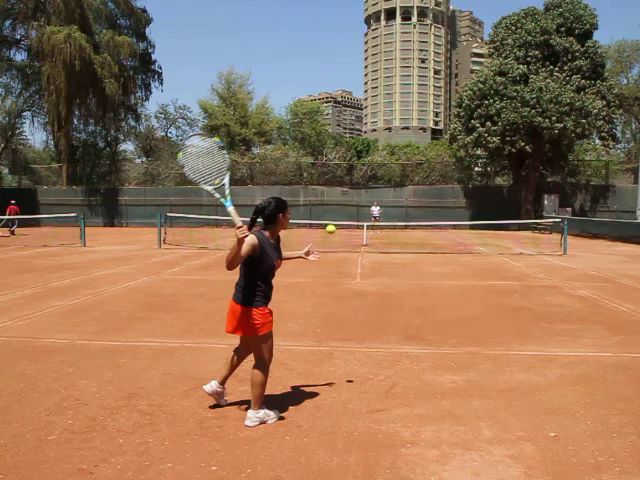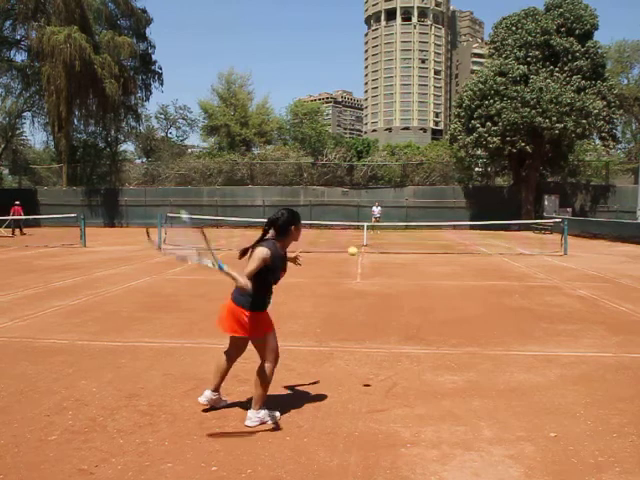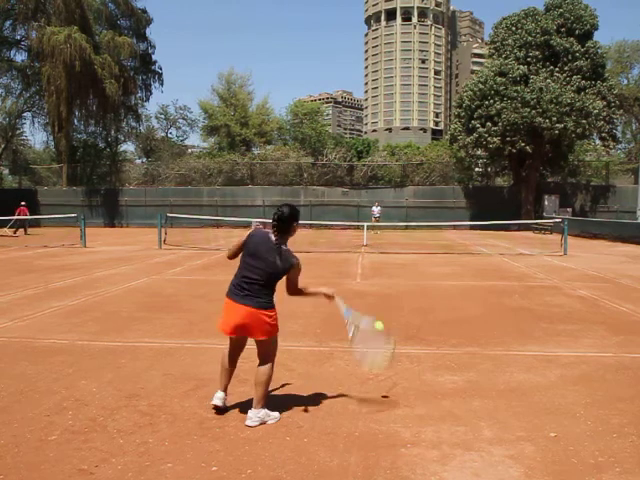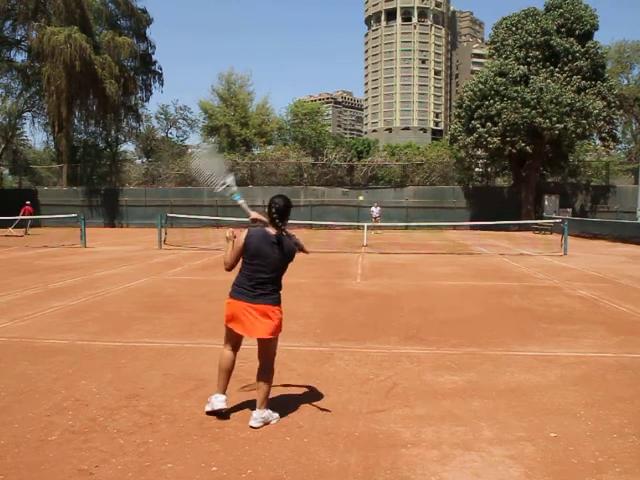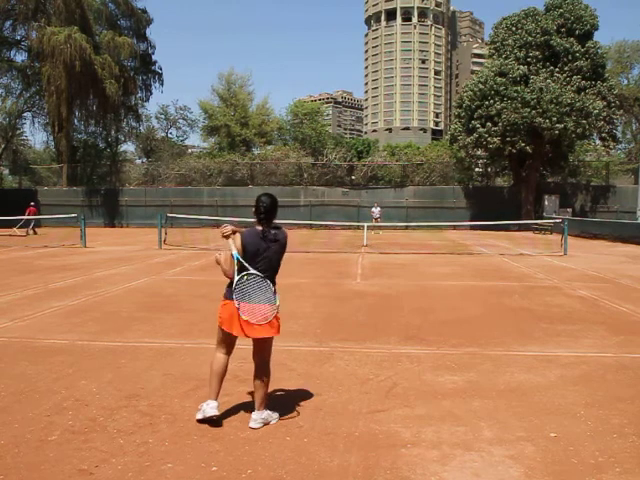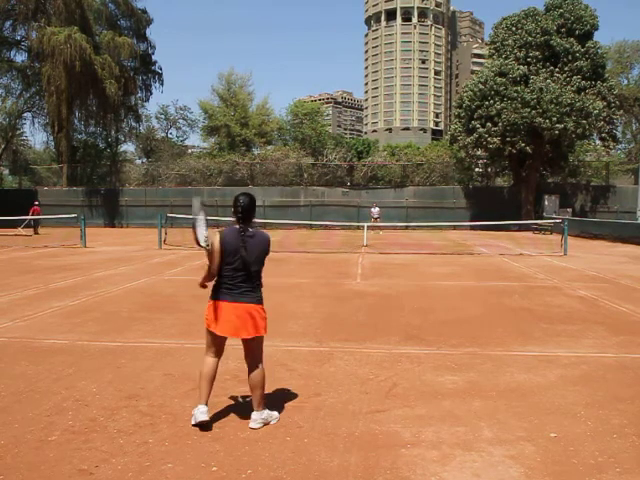
dt=0.2s
person 1, frame 1
left shoulder: (274, 238)
right shoulder: (254, 239)
right elbow: (230, 264)
left wrist: (299, 254)
right wrist: (238, 243)
left hip: (254, 304)
right hip: (251, 307)
left knee: (246, 348)
right knee: (263, 360)
left ankle: (217, 385)
right ankle: (256, 412)
person 1, frame 2
left shoulder: (274, 243)
right shoulder: (267, 251)
left elbow: (244, 253)
right elbow: (243, 276)
left wrist: (286, 258)
right wrist: (239, 279)
left hip: (238, 305)
right hip: (253, 311)
left knee: (234, 350)
right knee: (270, 359)
left ankle: (211, 394)
right ankle: (256, 412)
person 1, frame 3
left shoulder: (255, 234)
right shoulder: (291, 261)
left elbow: (230, 255)
right elbow: (293, 291)
right wrist: (320, 291)
left hip: (234, 302)
right hip: (260, 311)
left knee: (234, 349)
right knee: (266, 359)
left ankle: (221, 394)
right ankle: (257, 412)
person 1, frame 4
left shoulder: (248, 234)
right shoulder: (292, 243)
left elbow: (228, 264)
left wrist: (231, 242)
right wrist: (261, 222)
left hip: (239, 301)
right hip: (268, 308)
left knee: (229, 347)
right knee: (266, 359)
left ankle: (219, 397)
right ankle: (260, 412)
person 1, frame 5
left shoulder: (242, 237)
right shoulder: (282, 236)
left elbow: (232, 273)
left wrist: (221, 260)
left hip: (235, 303)
left knee: (222, 351)
right knee: (262, 361)
left ankle: (211, 404)
right ankle: (260, 413)
person 1, frame 6
left shoulder: (221, 237)
right shoulder: (264, 239)
left elbow: (211, 273)
left wrist: (205, 283)
left hip: (221, 304)
right hip: (250, 306)
left knee: (212, 355)
right knee: (255, 362)
left ankle: (202, 409)
right ankle: (259, 412)
